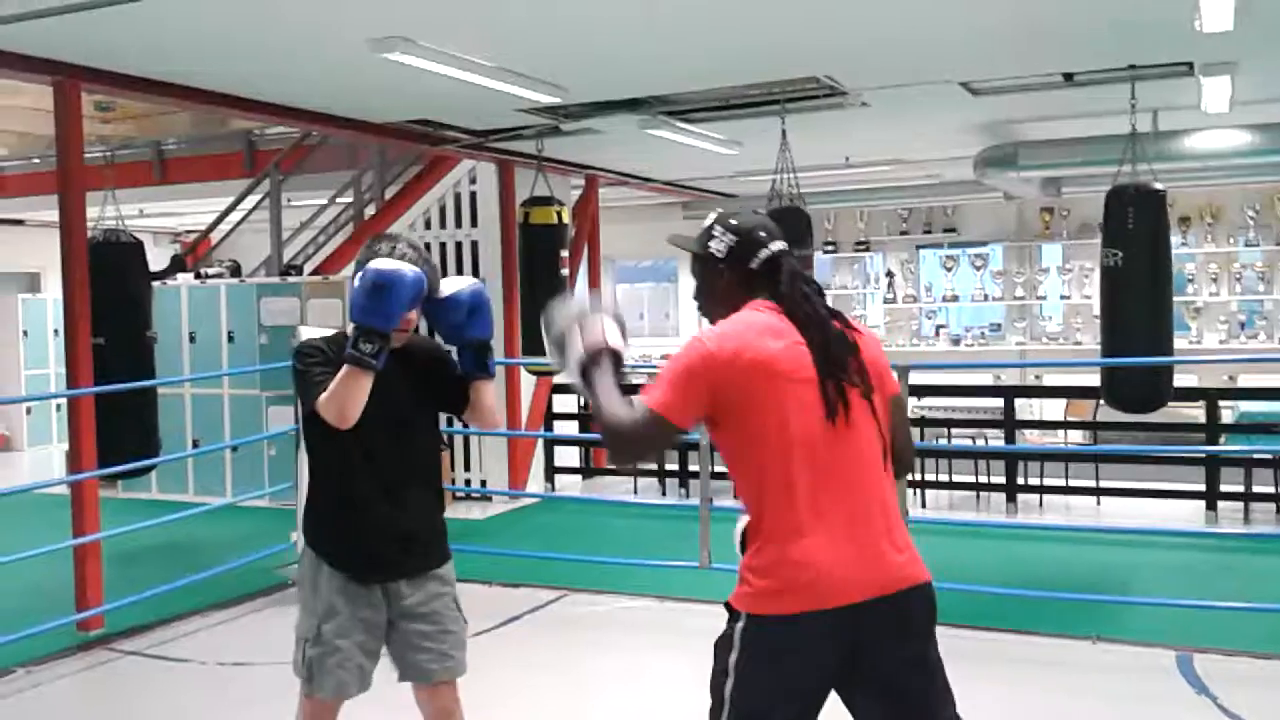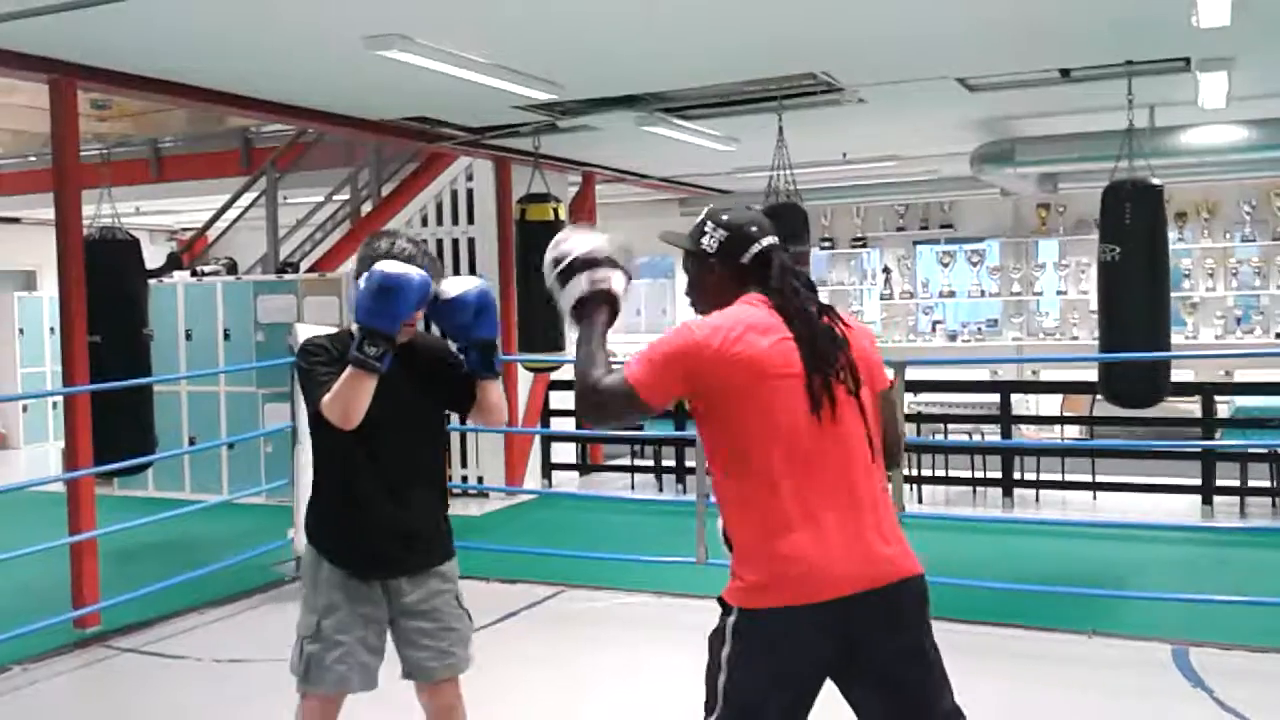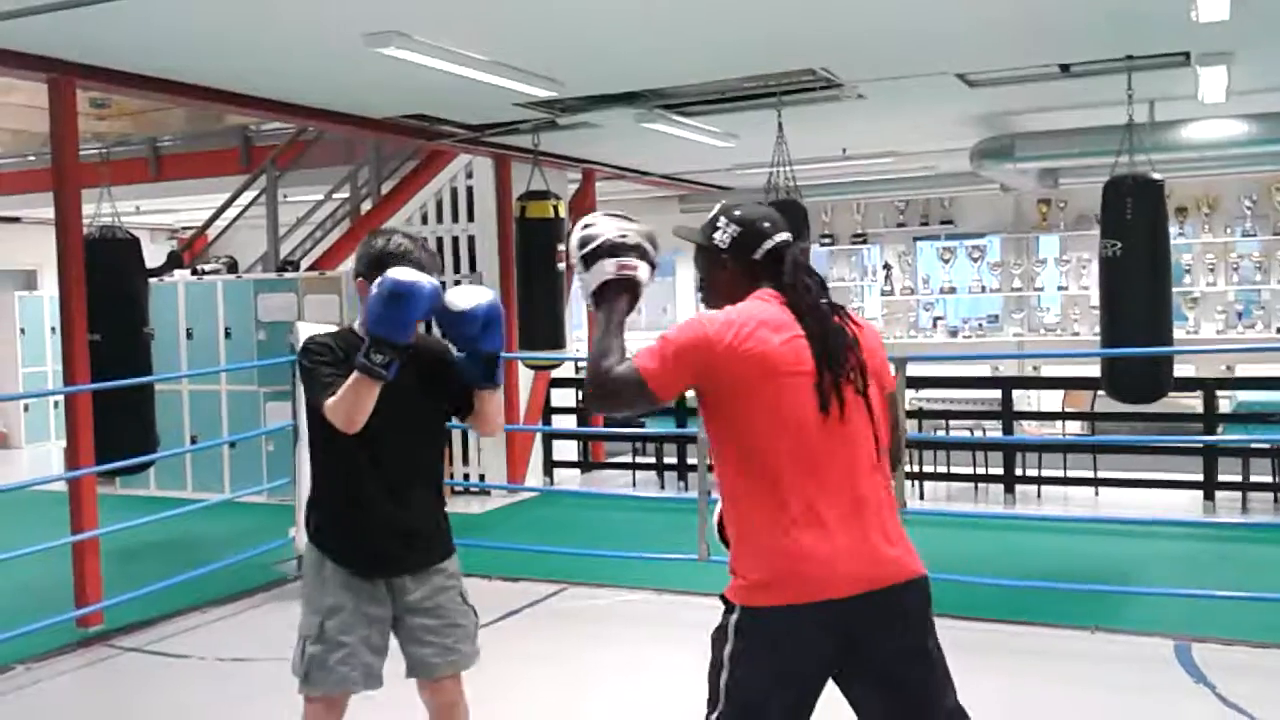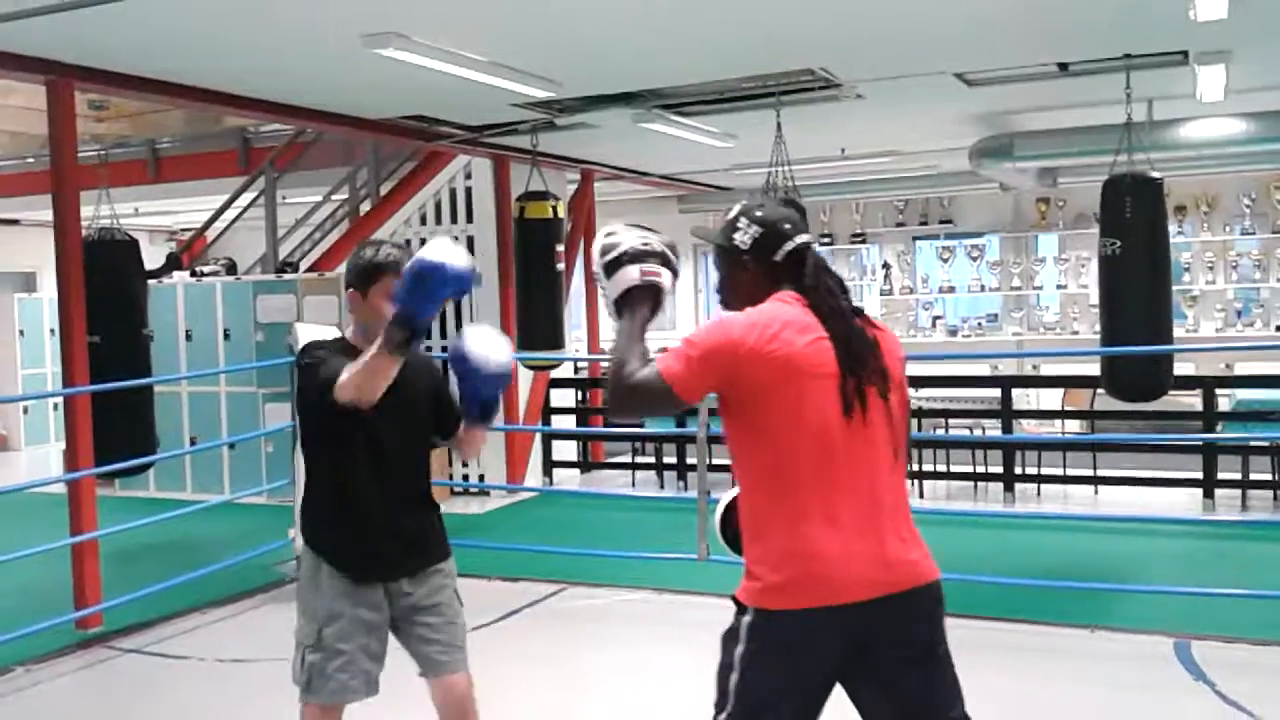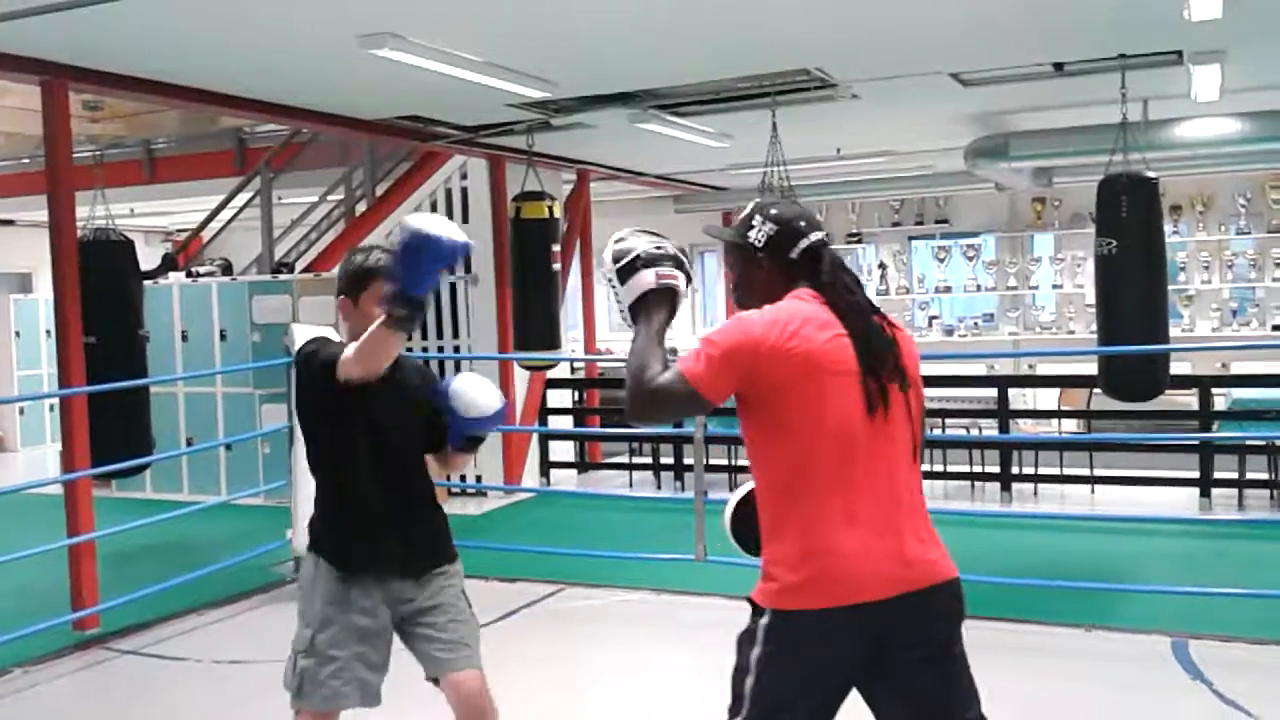
dt=0.1s
person 1, frame 1
left shoulder: (717, 351)
right shoulder: (857, 340)
left elbow: (627, 442)
right elbow: (899, 457)
left wrist: (596, 360)
left hip: (791, 602)
right hip: (896, 588)
person 1, frame 2
left shoulder: (702, 344)
right shoulder: (847, 334)
left elbow: (597, 405)
right elbow: (890, 449)
left wrist: (593, 307)
left hip: (780, 597)
right hip: (886, 581)
person 1, frame 3
left shoulder: (713, 337)
right shoulder: (858, 334)
left elbow: (604, 392)
right elbow: (893, 449)
left wrist: (612, 296)
left hip: (783, 596)
right hip: (891, 583)
person 1, frame 4
left shoulder: (735, 338)
right shoulder: (876, 337)
left elbow: (626, 397)
left wrist: (634, 304)
left hip: (797, 600)
right hip: (905, 585)
person 1, frame 5
left shoulder: (755, 335)
right shoulder: (888, 334)
left elbow: (645, 402)
left wrist: (651, 308)
left hip: (813, 598)
right hip: (922, 585)
person 2, frame 1
left shoulder: (427, 357)
right shoulder: (317, 356)
left elbow: (487, 418)
right elbow: (340, 414)
left wrist: (475, 347)
right wrist: (370, 337)
left hip: (421, 557)
right hip: (341, 559)
person 2, frame 2
left shoulder: (431, 355)
right shoulder: (321, 353)
left elbow: (493, 416)
right elbow: (343, 415)
left wrist: (481, 348)
right wrist: (374, 339)
left hip: (423, 555)
right hip: (343, 556)
person 2, frame 3
left shoulder: (434, 355)
right shoulder: (323, 353)
left elbow: (488, 424)
right elbow: (347, 419)
left wrist: (484, 352)
right wrist: (383, 347)
left hip: (427, 554)
right hip: (345, 557)
person 2, frame 4
left shoulder: (422, 370)
right shoulder: (318, 359)
left elbow: (464, 446)
right elbow: (360, 389)
left wrist: (481, 403)
right wrist: (405, 324)
left hip: (421, 558)
right hip: (341, 562)
person 2, frame 5
left shoulder: (417, 376)
right shoulder: (318, 359)
left elbow: (448, 461)
right elbow: (364, 364)
left wrist: (469, 431)
right wrist: (408, 297)
left hip: (427, 560)
right hip: (346, 566)
